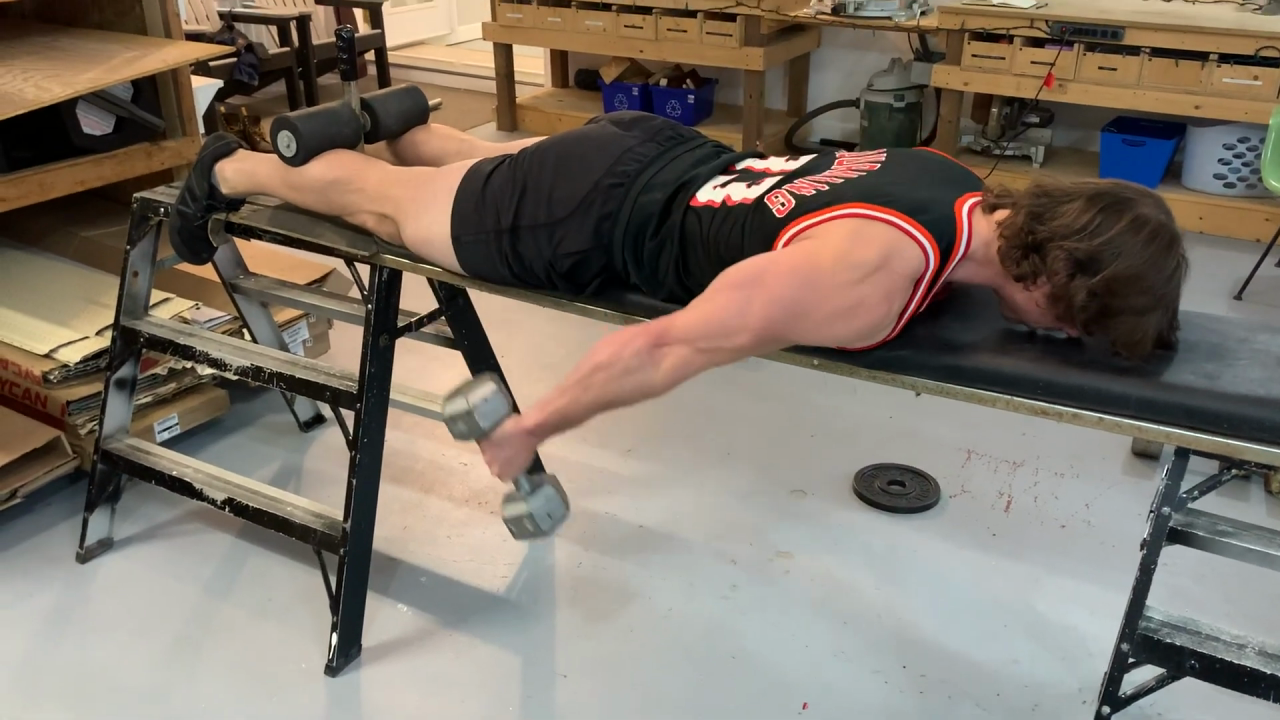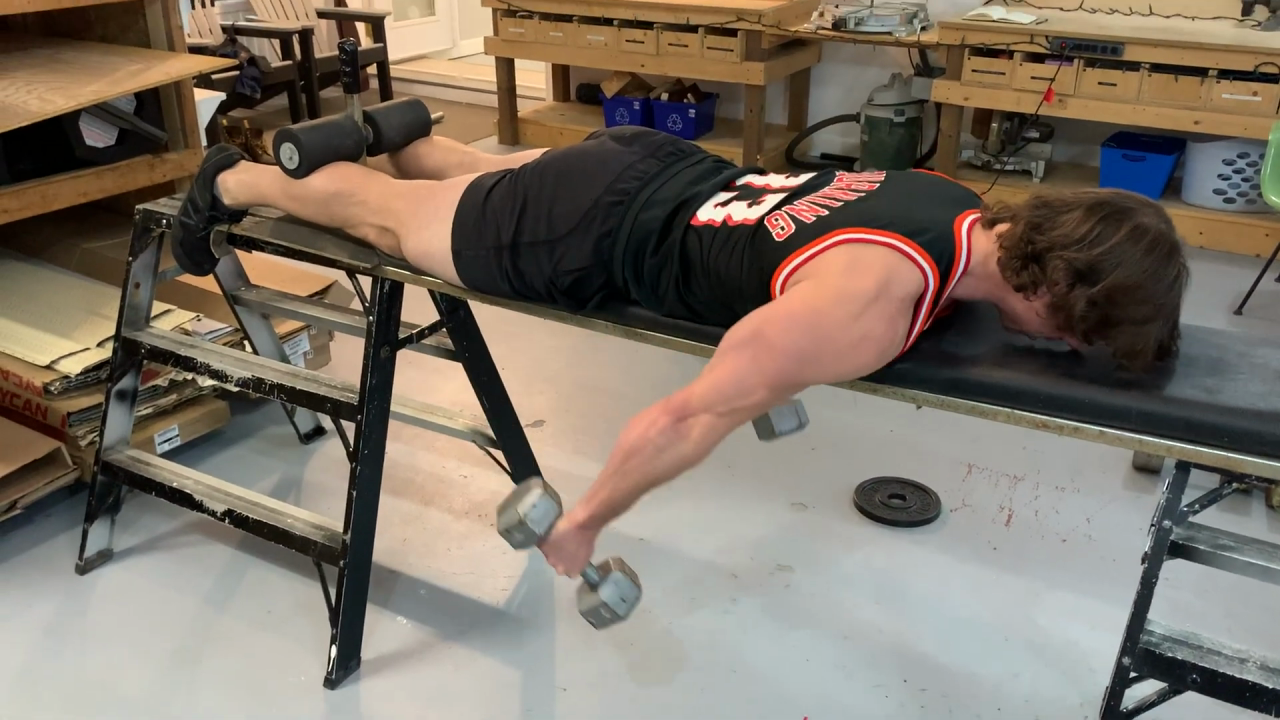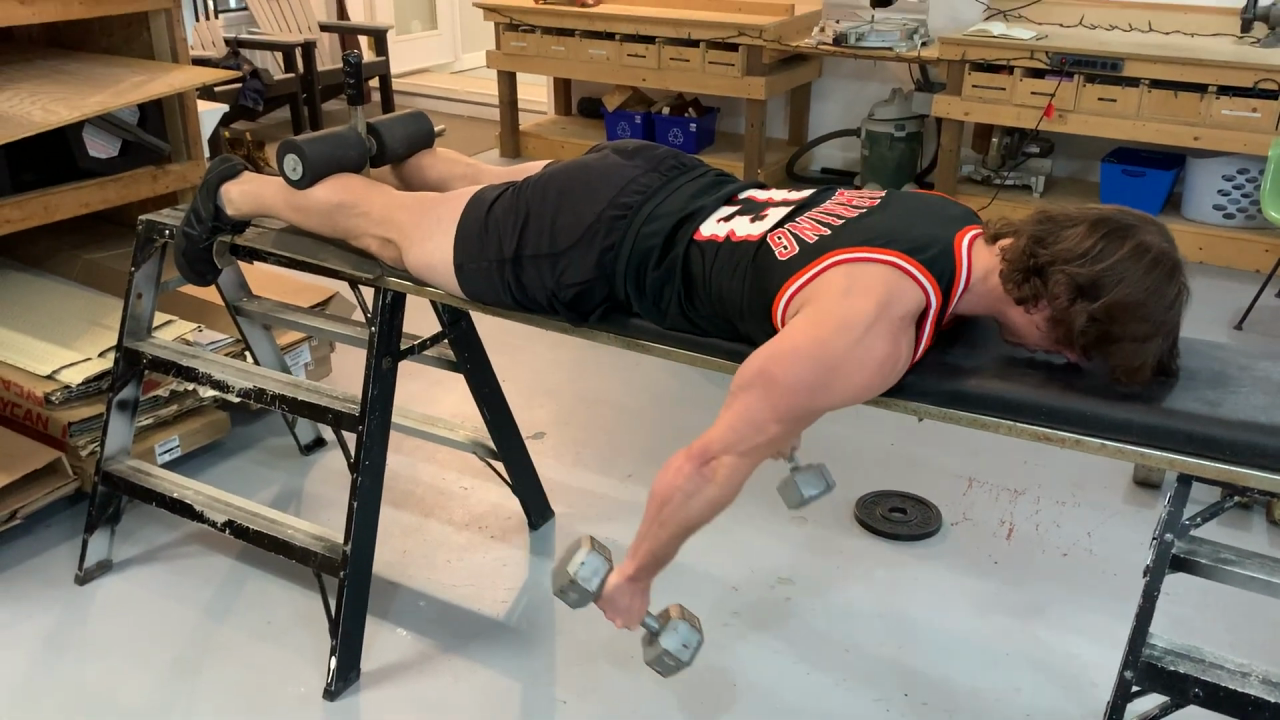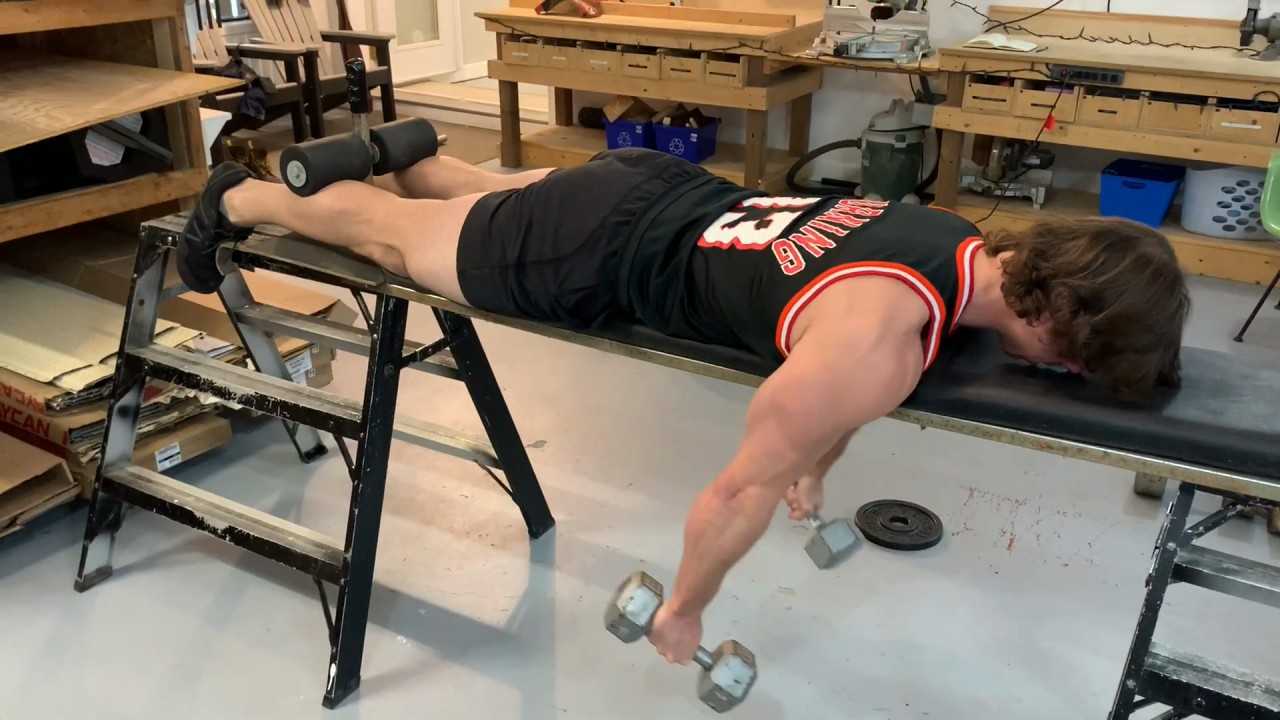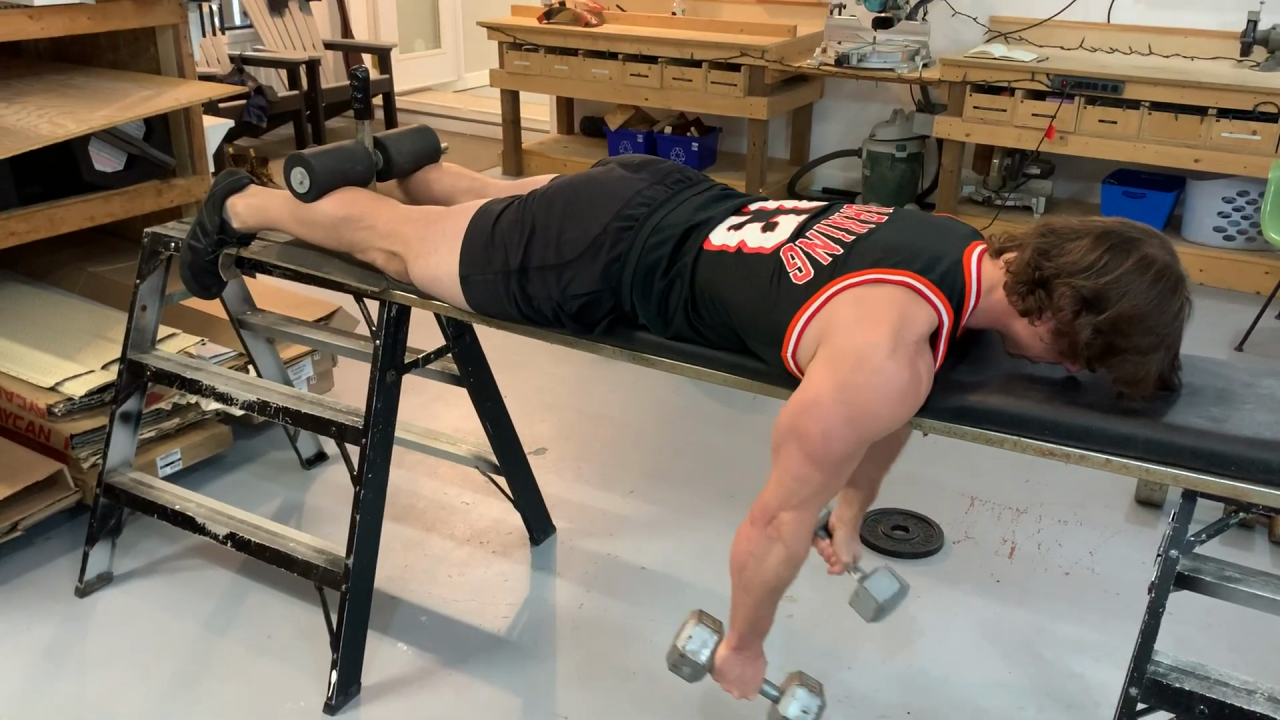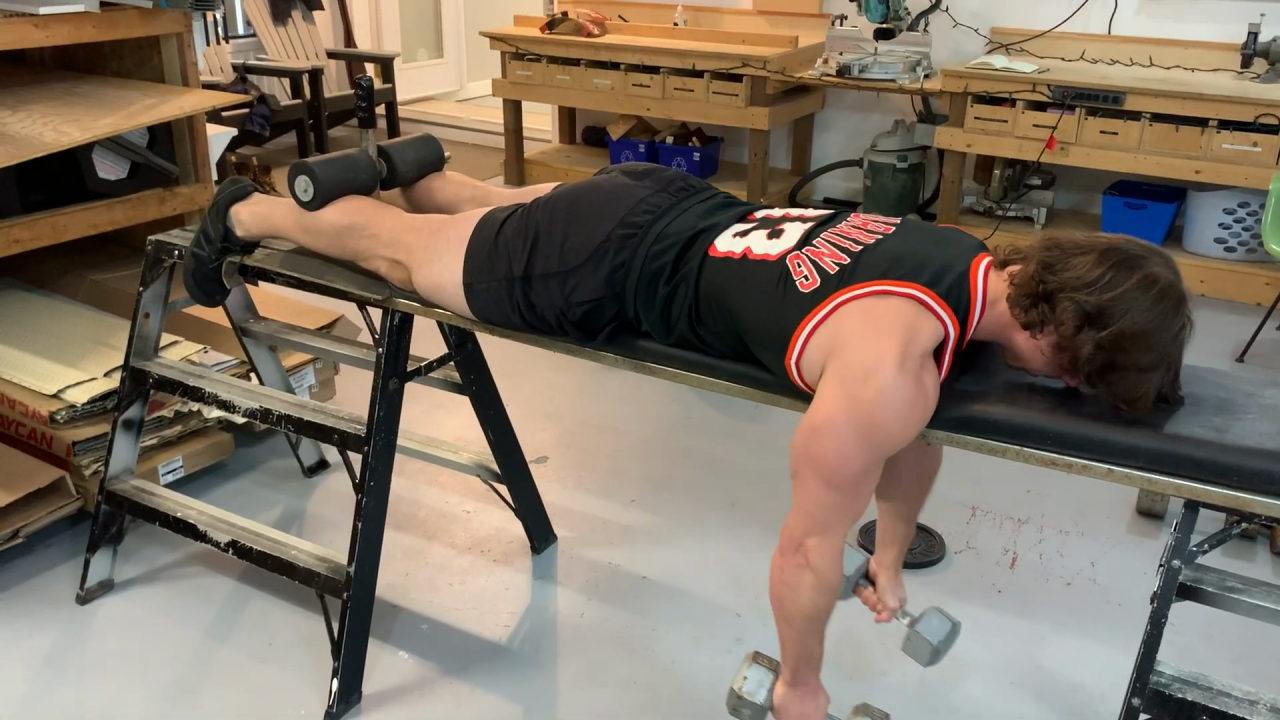
dt=0.3s
person 1, frame 1
left shoulder: (957, 186)
right shoulder: (875, 280)
right elbow: (666, 347)
right wrist: (525, 431)
left hip: (646, 154)
right hip: (593, 219)
left knee: (478, 155)
right knee: (387, 205)
right ankle: (234, 171)
person 1, frame 2
left shoulder: (957, 206)
right shoulder: (871, 307)
right elbow: (692, 415)
left wrist: (778, 357)
right wrist: (583, 523)
left hip: (647, 167)
right hip: (592, 232)
left knee: (473, 169)
right knee: (387, 214)
right ankle: (234, 181)
person 1, frame 3
left shoulder: (961, 226)
right shoulder: (874, 327)
right elbow: (715, 456)
left wrist: (797, 411)
right wrist: (632, 577)
left hip: (649, 180)
right hip: (595, 249)
left knee: (481, 179)
right knee: (386, 229)
right ankle: (236, 194)
person 1, frame 4
left shoulder: (960, 240)
right shoulder: (874, 344)
right elbow: (742, 489)
left wrist: (818, 467)
right wrist: (683, 610)
left hip: (653, 190)
right hip: (596, 253)
left knee: (478, 188)
right knee: (390, 235)
right ankle: (239, 199)
person 1, frame 5
left shoulder: (963, 248)
right shoulder: (884, 353)
right elbow: (775, 517)
left wrist: (853, 515)
right wrist: (742, 645)
left hip: (654, 197)
right hip: (597, 261)
left knee: (481, 194)
right knee: (394, 240)
right ankle: (242, 207)
person 1, frame 6
left shoulder: (971, 260)
right shoulder: (889, 365)
left elbow: (911, 436)
right elbow: (808, 543)
left wrist: (891, 560)
left hip: (660, 204)
right hip: (604, 269)
left knee: (494, 201)
right knee: (399, 251)
right ankle: (248, 212)
